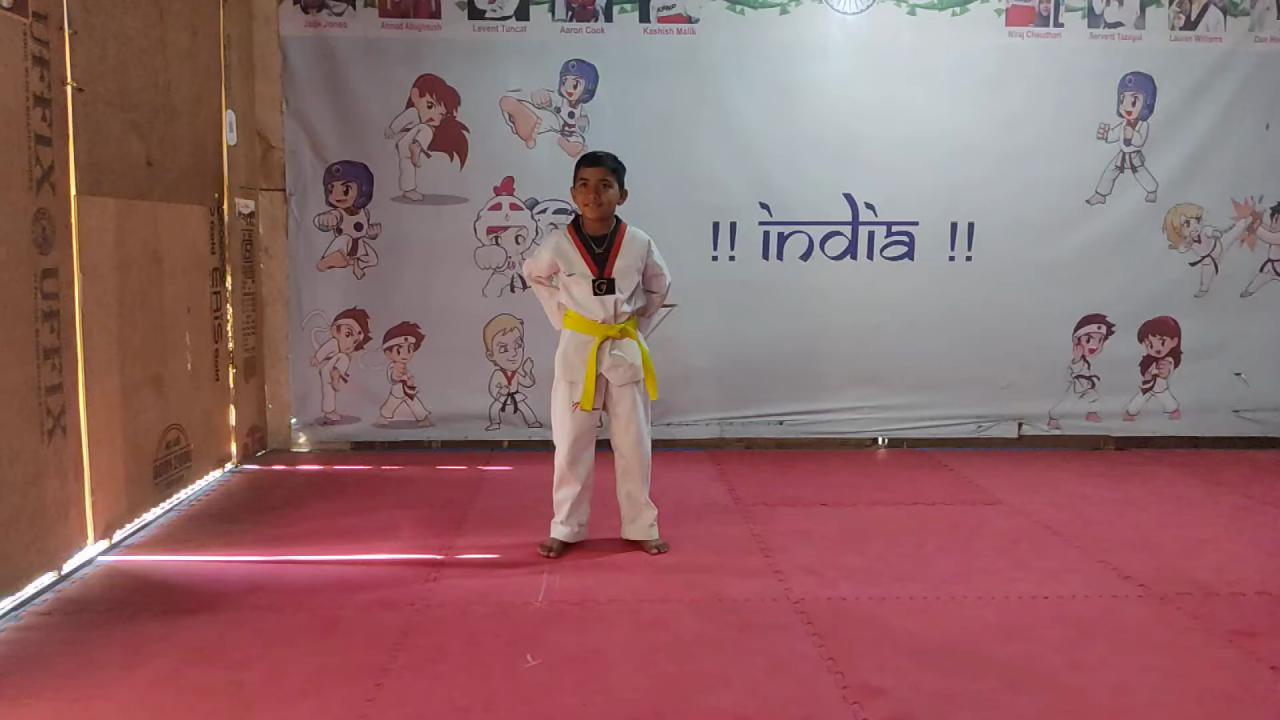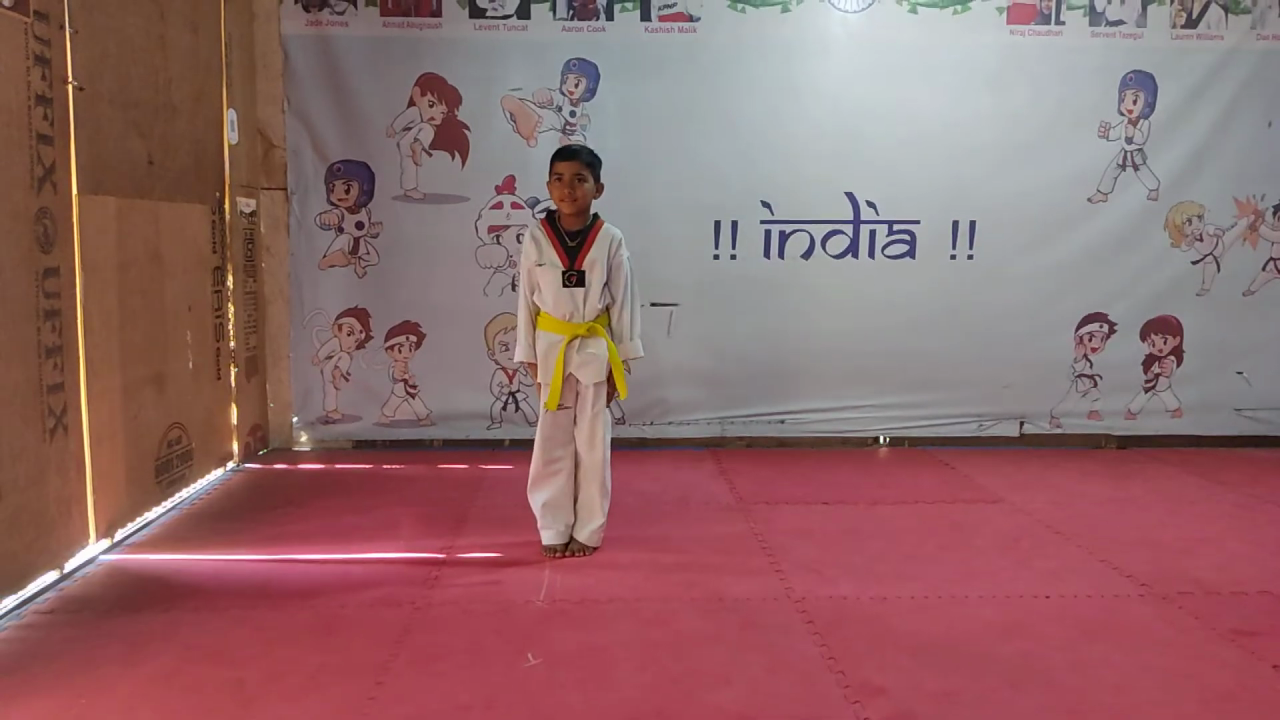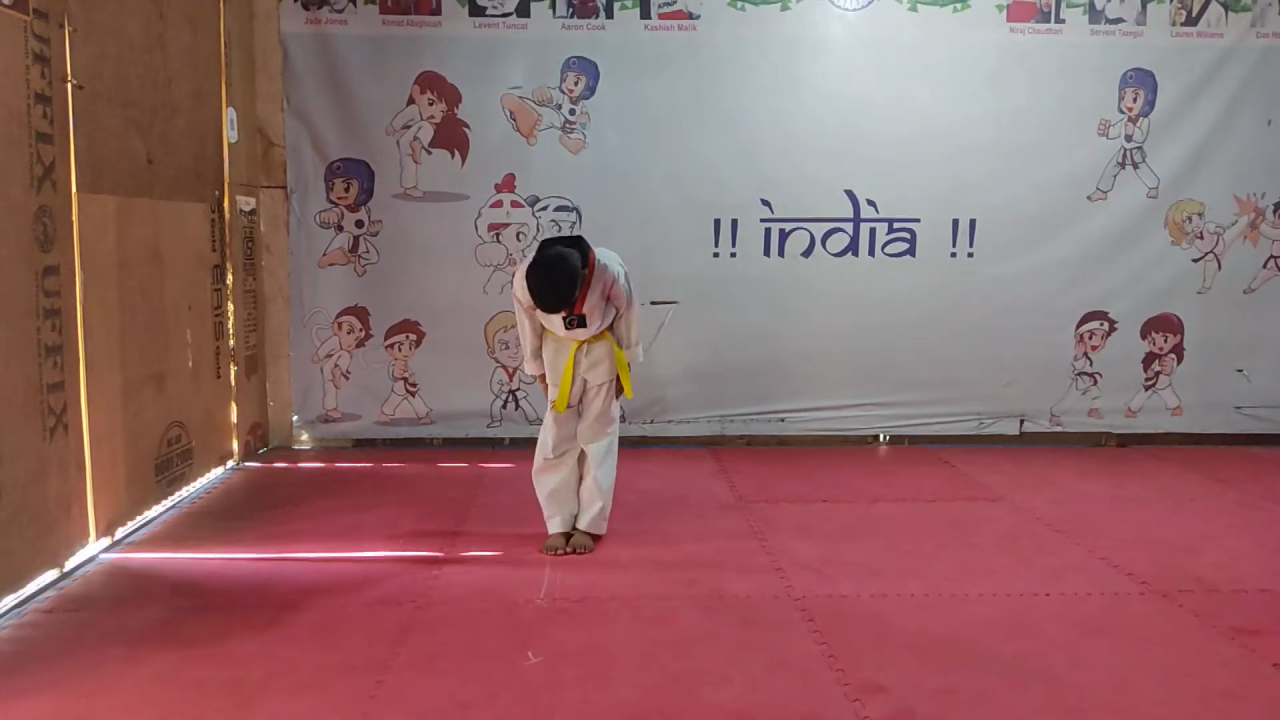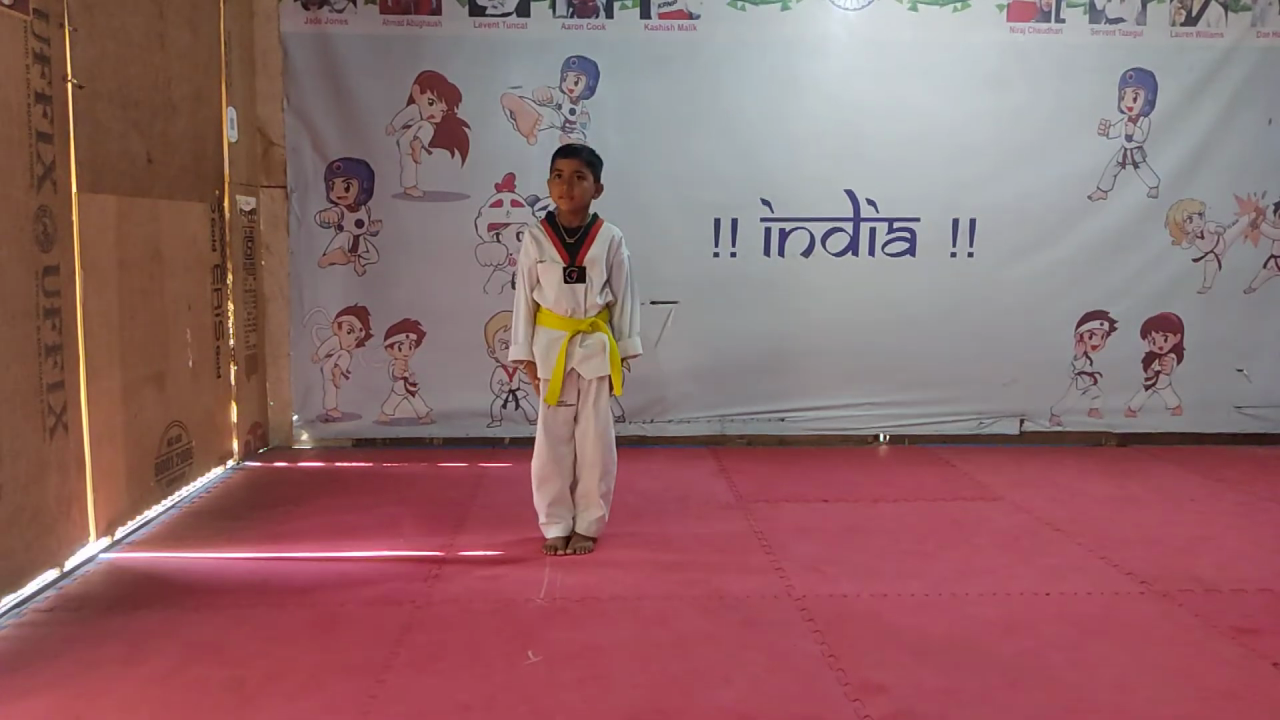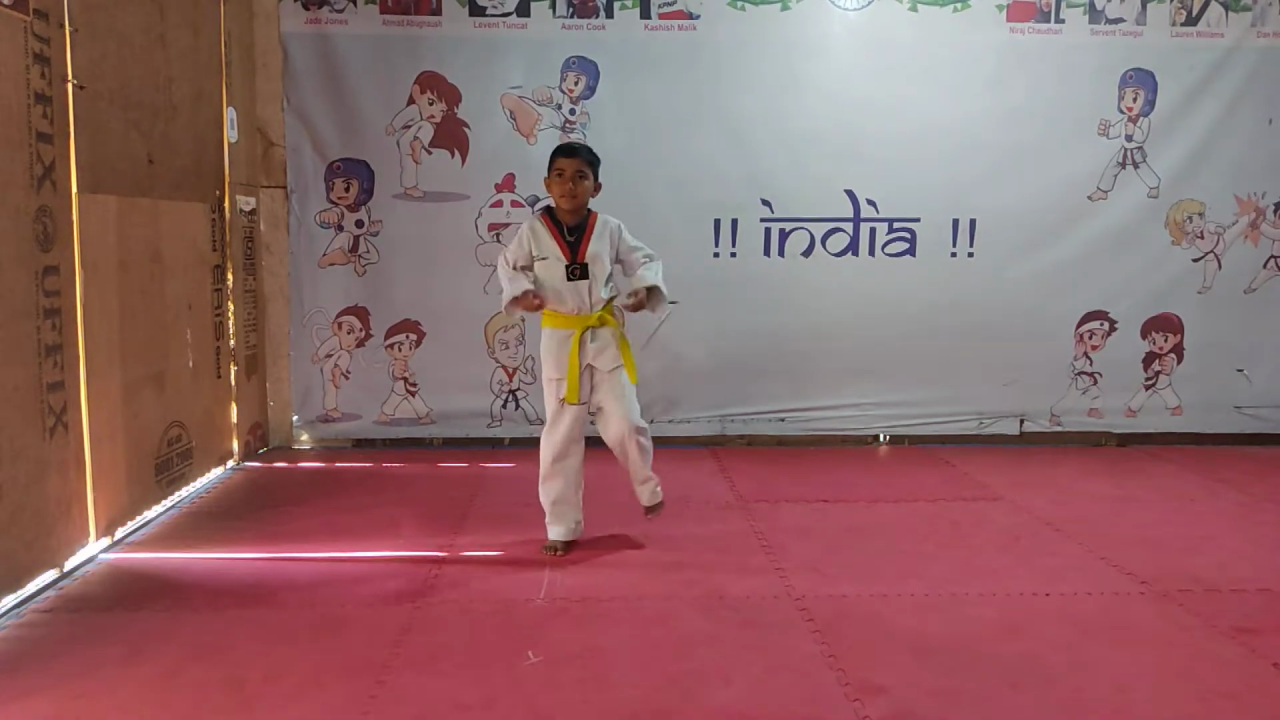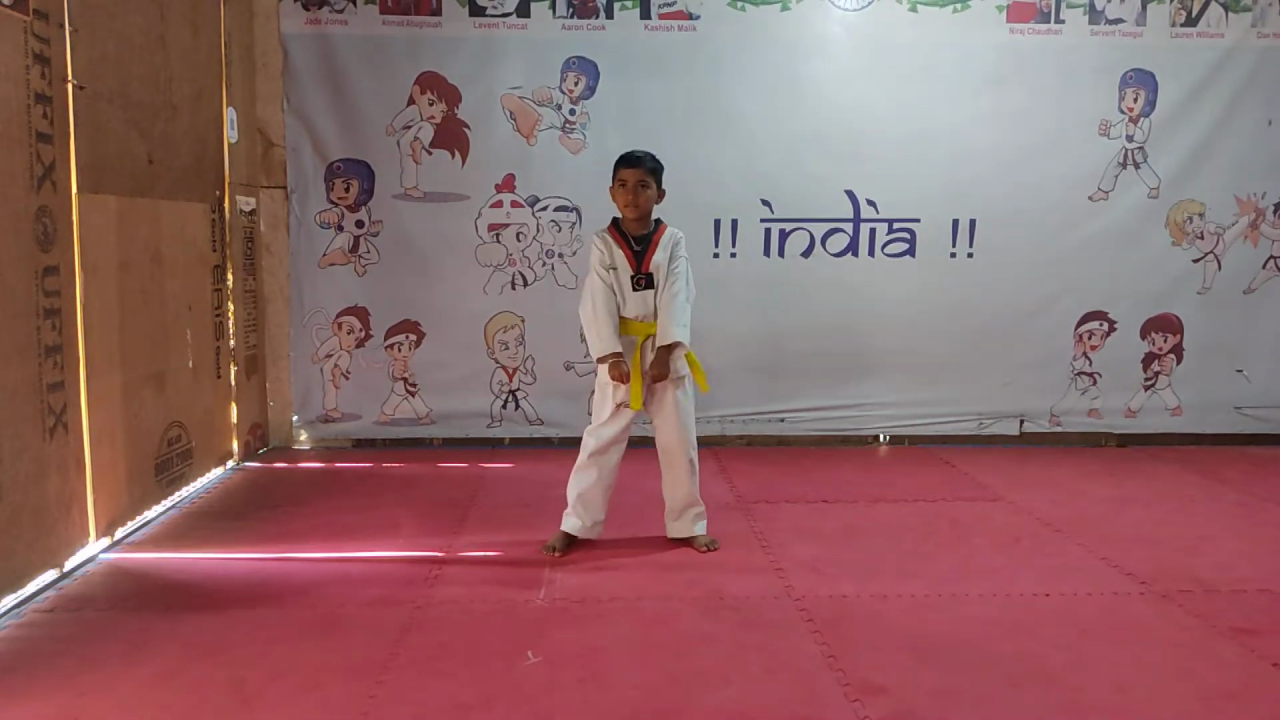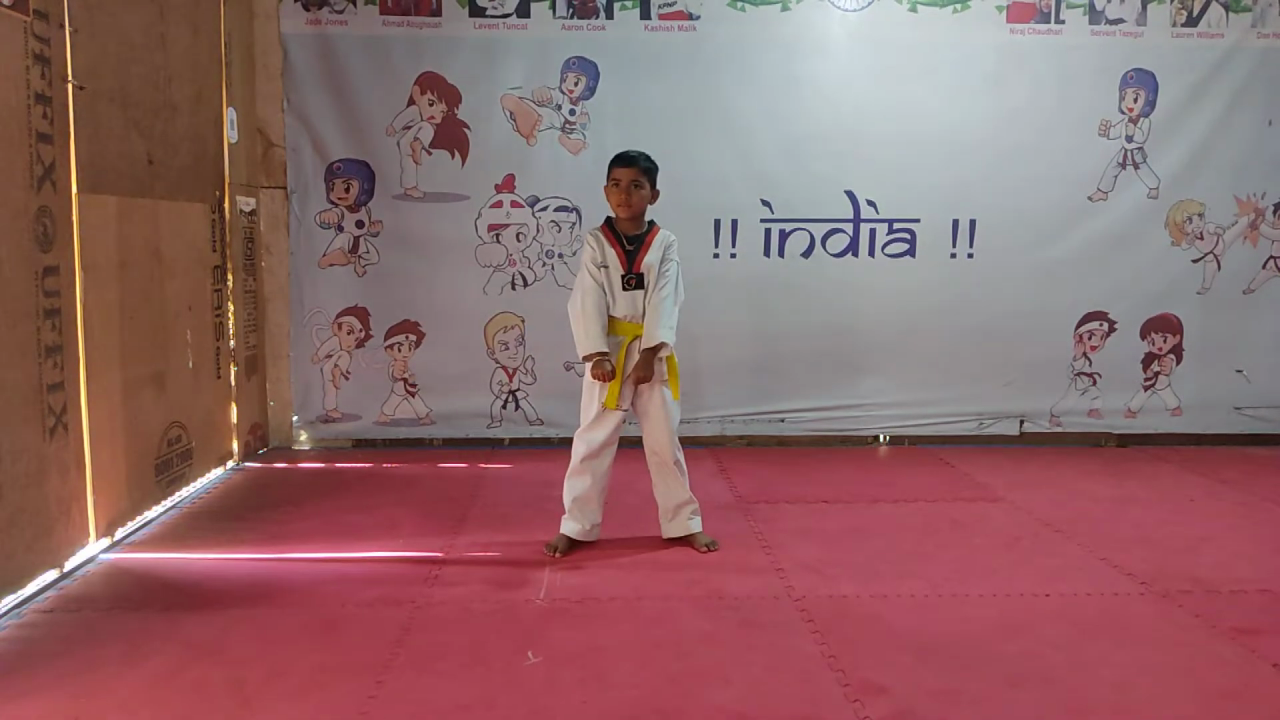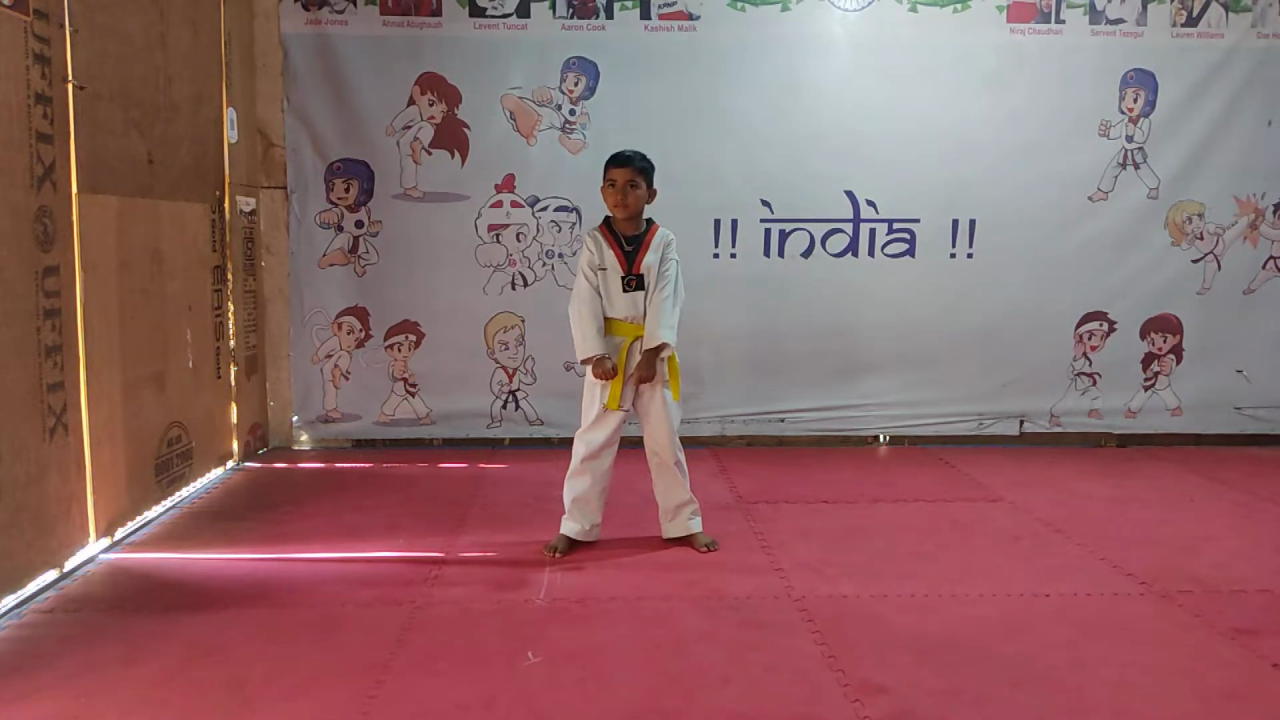
dt=0.7s
person 1, frame 1
left shoulder: (639, 244)
right shoulder: (558, 245)
left elbow: (659, 286)
right elbow: (535, 279)
left wrist: (634, 321)
right wrist: (564, 316)
left hip: (624, 351)
right hip: (577, 351)
left knee: (634, 444)
right knee: (571, 444)
left ankle: (642, 527)
right ankle: (566, 528)
person 1, frame 2
left shoulder: (611, 240)
right shoulder: (536, 239)
left elbow: (624, 302)
right elbow: (527, 302)
left wrist: (621, 360)
right wrist: (531, 358)
left hip: (595, 351)
right hip: (552, 349)
left knee: (593, 444)
right knee: (552, 445)
left ankle: (587, 532)
right ankle: (555, 531)
person 1, frame 3
left shoulder: (608, 270)
right shoulder: (524, 280)
left elbow: (626, 315)
right elbow: (528, 325)
left wrist: (625, 366)
right wrist: (538, 369)
left hip: (601, 354)
right hip: (559, 355)
left knee: (598, 438)
right knee: (557, 441)
left ankle: (587, 525)
right ankle: (560, 525)
person 1, frame 4
left shoulder: (610, 239)
right shoulder: (536, 239)
left elbow: (624, 298)
right elbow: (524, 298)
left wrist: (622, 354)
right wrist: (526, 356)
left hip: (596, 346)
right hip: (551, 346)
left knee: (595, 440)
right knee: (553, 440)
left ankle: (587, 526)
right ankle: (556, 526)
person 1, frame 5
left shoulder: (609, 228)
right shoulder: (534, 229)
left elbow: (646, 259)
right elbow: (508, 267)
left wrist: (648, 288)
right wrist: (519, 293)
left hip: (606, 339)
right hip: (561, 341)
left knee: (626, 424)
right knee: (561, 437)
left ankle: (649, 491)
right ankle: (562, 527)
person 1, frame 6
left shoulder: (673, 241)
right shoulder: (603, 244)
left elbow: (676, 300)
right elbow: (597, 305)
left wrist: (665, 352)
right wrist: (613, 356)
left hip: (666, 352)
right hip: (621, 351)
left knee: (679, 441)
right knee: (601, 439)
left ankle: (688, 524)
right ankle: (575, 524)
person 1, frame 7
left shoulder: (665, 244)
right shoulder: (595, 242)
left elbow: (664, 305)
right elbow: (586, 303)
left wrist: (649, 354)
right wrist: (597, 355)
left hip: (652, 353)
right hip: (607, 353)
left knee: (664, 441)
right knee: (592, 441)
left ankle: (684, 522)
right ankle: (576, 525)
person 1, frame 8
left shoulder: (664, 242)
right shoulder: (594, 242)
left elbow: (665, 303)
right elbow: (584, 303)
left wrist: (651, 355)
right wrist: (596, 355)
left hip: (653, 353)
right hip: (608, 352)
left knee: (665, 440)
right knee: (593, 441)
left ankle: (684, 523)
right ankle: (576, 526)
